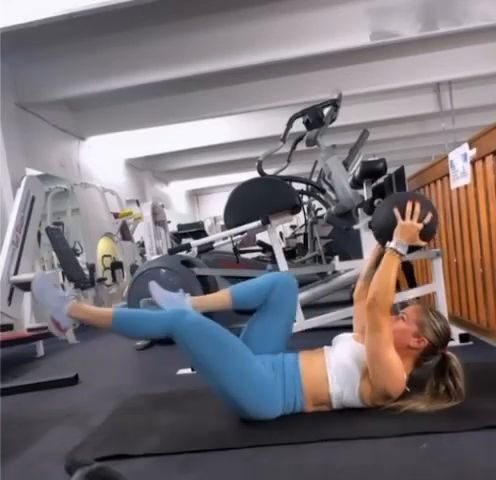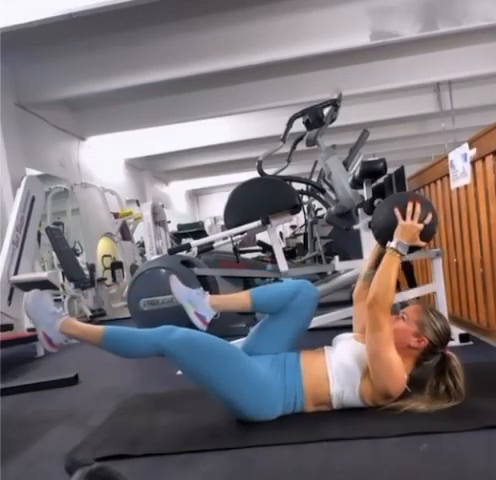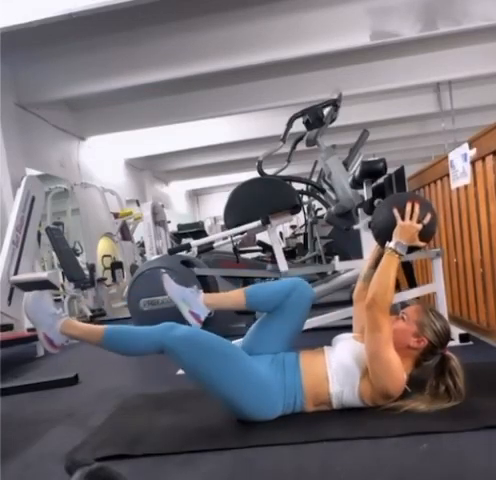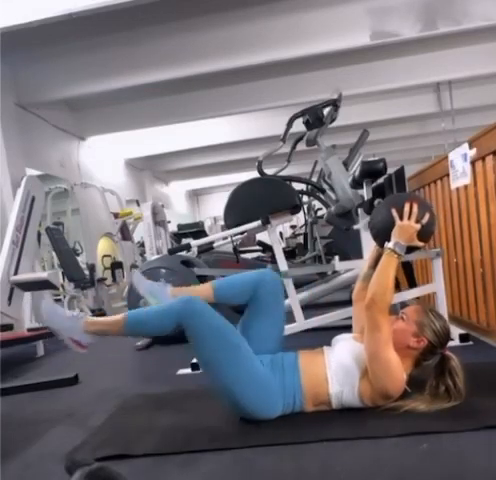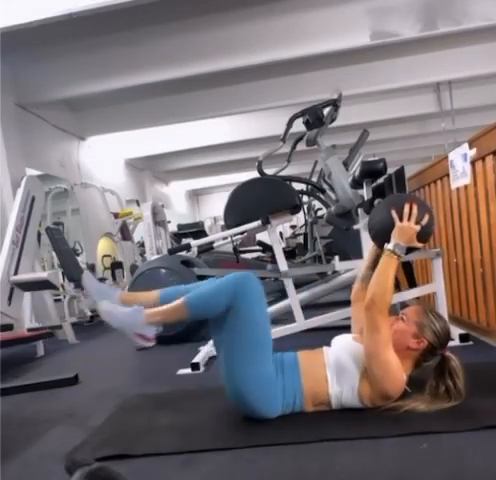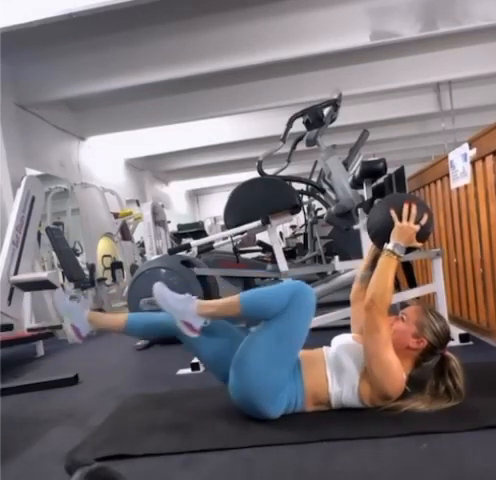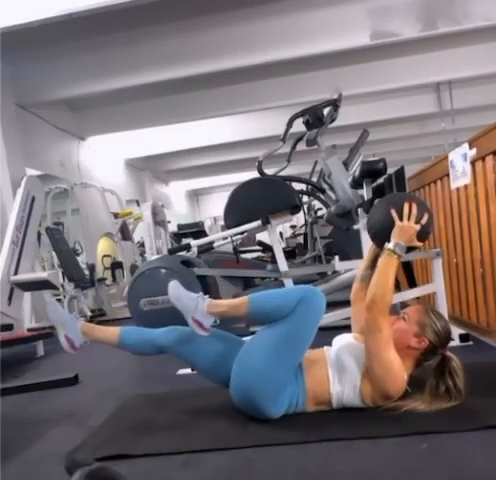
dt=0.2s
person 1, frame 1
left shoulder: (389, 378)
right shoulder: (370, 348)
left elbow: (375, 308)
right elbow: (362, 297)
left wrist: (399, 246)
right wrist: (381, 246)
left hip: (260, 392)
right hip: (264, 369)
left knee: (181, 323)
right knee: (283, 283)
left ankle: (72, 312)
right ankle: (190, 304)
person 1, frame 2
left shoulder: (390, 377)
right shoulder: (371, 349)
left elbow: (376, 307)
right elbow: (362, 297)
left wrist: (400, 246)
right wrist: (380, 246)
left hip: (261, 392)
right hip: (264, 367)
left knee: (170, 337)
right knee: (303, 291)
left ankle: (65, 328)
right ankle: (208, 306)
person 1, frame 3
left shoulder: (390, 379)
right shoulder: (373, 349)
left elbow: (374, 308)
right elbow: (362, 297)
left wrist: (399, 246)
right wrist: (381, 246)
left hip: (261, 393)
right hip: (265, 366)
left knee: (174, 336)
right knee: (298, 290)
left ankle: (66, 329)
right ankle: (199, 304)
person 1, frame 4
left shoulder: (390, 379)
right shoulder: (374, 350)
left elbow: (374, 307)
right elbow: (364, 301)
left wrist: (398, 246)
right wrist: (376, 247)
left hip: (258, 393)
right hip: (265, 367)
left knee: (189, 308)
right knee: (266, 280)
left ankle: (88, 329)
right ankle: (168, 294)
person 1, frame 5
left shoulder: (390, 379)
right shoulder: (371, 349)
left elbow: (373, 308)
right elbow: (359, 298)
left wrist: (397, 247)
right wrist: (377, 246)
left hip: (260, 394)
right hip: (267, 377)
left knee: (242, 283)
right knee: (221, 293)
left ankle: (143, 319)
right ankle: (125, 300)
person 1, frame 6
left shoulder: (389, 378)
right shoulder: (371, 350)
left elbow: (373, 309)
right elbow: (359, 298)
left wrist: (396, 247)
right wrist: (376, 247)
left hip: (260, 391)
right hip: (254, 375)
left knee: (300, 292)
right knee: (181, 321)
left ankle: (199, 311)
right ankle: (90, 321)
person 1, frame 7
left shoulder: (391, 378)
right shoulder: (372, 349)
left elbow: (374, 310)
right elbow: (360, 298)
left wrist: (396, 246)
right wrist: (377, 247)
left hip: (262, 390)
right hip: (256, 375)
left knee: (310, 296)
right knee: (174, 336)
left ankle: (209, 308)
right ankle: (82, 332)
